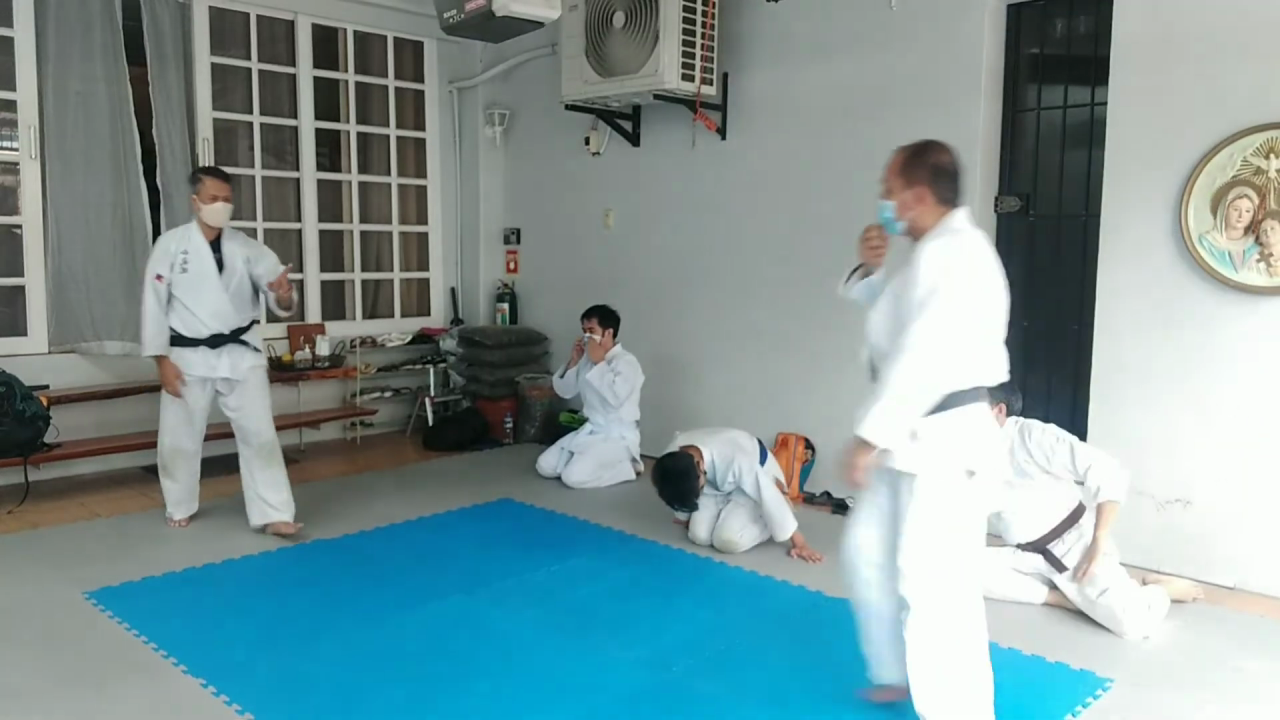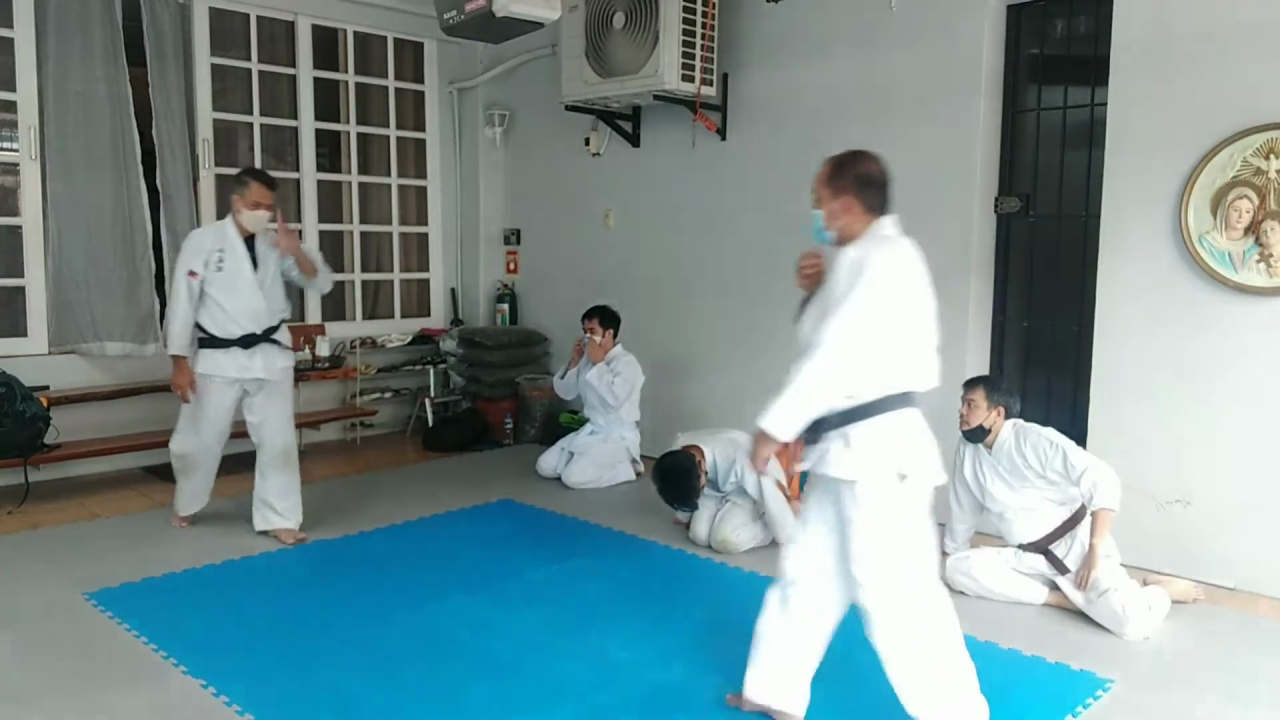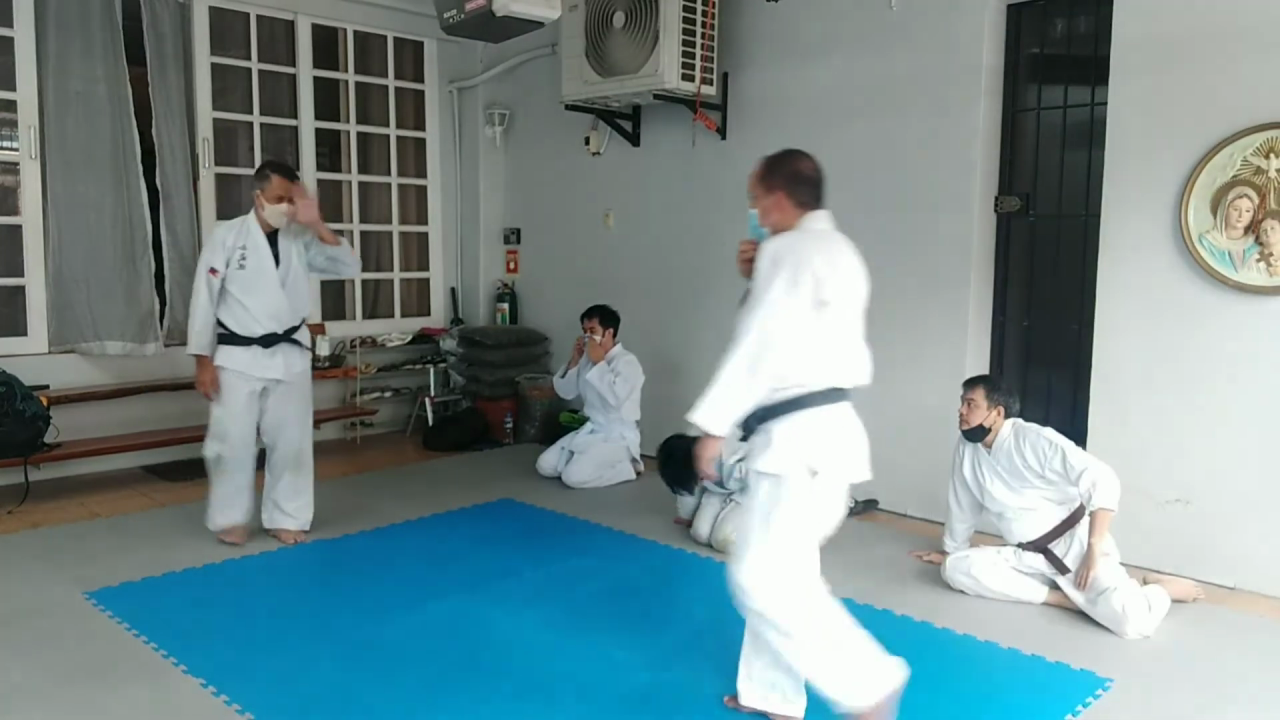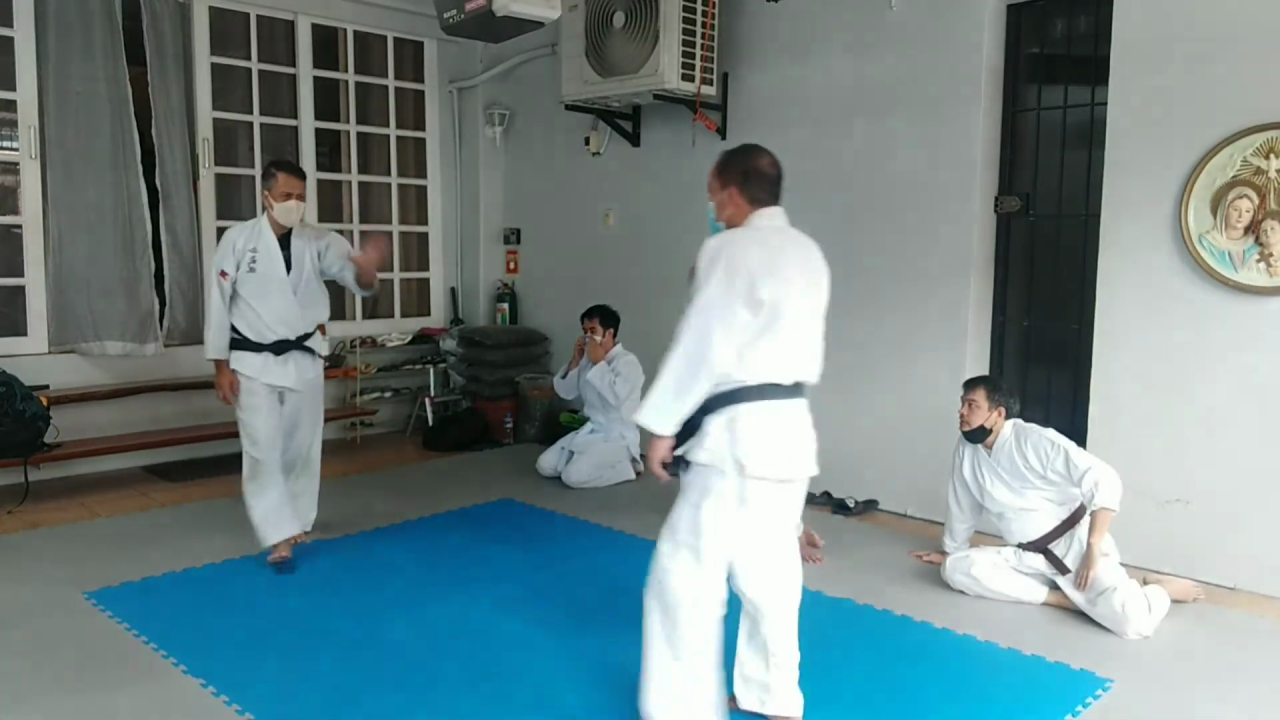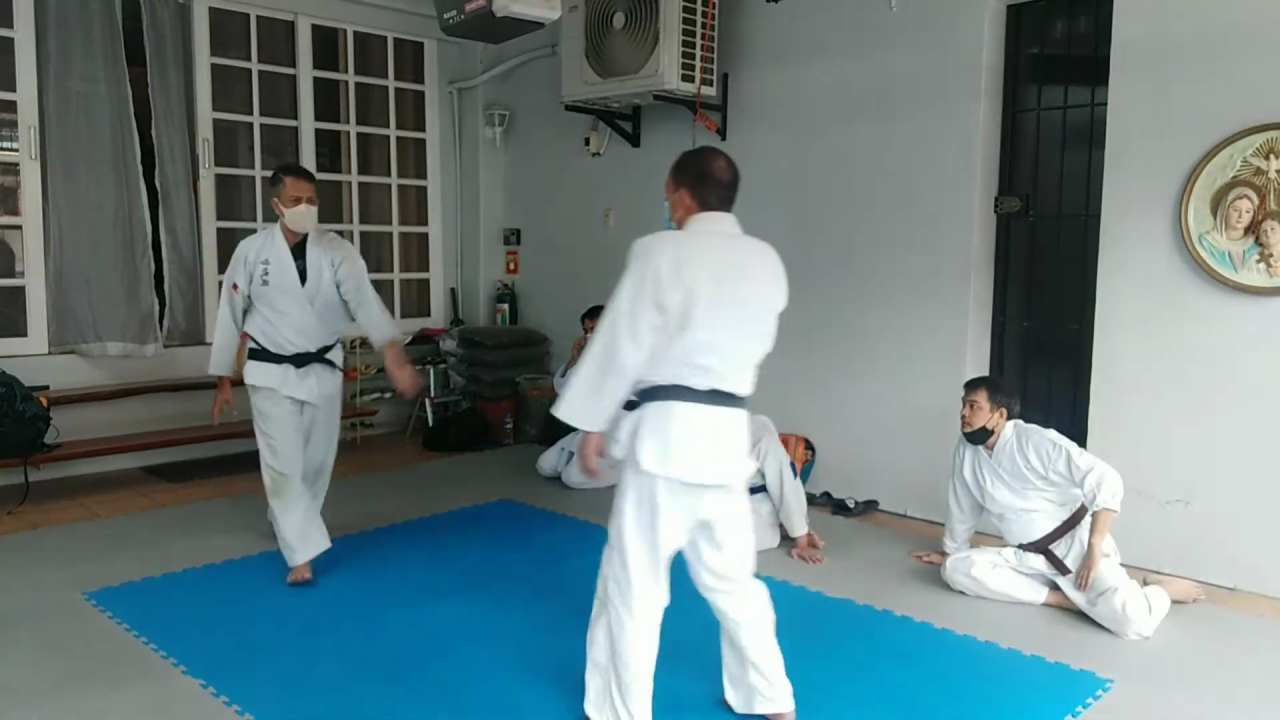
dt=0.2s
person 1, frame 1
left shoulder: (948, 253)
right shoulder: (940, 248)
left elbow: (921, 359)
right elbow: (898, 322)
left wrist: (871, 435)
right wrist: (872, 270)
left hip: (941, 440)
right hip: (916, 438)
left knee: (935, 584)
right knee: (869, 553)
right ankle: (900, 673)
person 1, frame 2
left shoulder: (870, 259)
right shoulder: (886, 254)
left elbow: (831, 356)
left wrist: (774, 429)
right wrist: (819, 287)
left hip: (877, 448)
right hip: (854, 444)
left knee: (893, 587)
right knee: (806, 569)
person 1, frame 3
left shoulder: (792, 252)
right shoulder: (837, 250)
left elbow: (757, 348)
left wrist: (713, 428)
right wrist: (758, 282)
left hip: (801, 438)
right hip: (826, 430)
left knee: (763, 575)
right knee: (784, 570)
person 1, frame 4
left shoulder: (731, 251)
right shoulder: (807, 253)
left elbow: (698, 347)
left wrist: (661, 427)
left hip: (739, 431)
right hip: (791, 426)
left knee: (683, 570)
right knee: (769, 573)
person 1, frame 5
left shoulder: (661, 253)
right shoulder: (766, 262)
left elbow: (618, 343)
left wrist: (590, 423)
left hip: (666, 429)
right hip: (728, 430)
left knee: (633, 577)
right knee: (730, 573)
person 2, frame 1
left shoulder: (247, 247)
right shoulder: (170, 244)
left elbow: (280, 303)
right elbow: (155, 304)
left wrist: (282, 293)
right wrist: (163, 360)
left hip: (241, 355)
right hip: (190, 357)
left knee: (259, 434)
right knee: (179, 438)
left ankle: (273, 514)
right ankle: (180, 506)
person 2, frame 2
left shoulder: (277, 243)
right shoulder: (203, 240)
left elbow: (320, 283)
right elbow: (182, 302)
left wrist: (298, 253)
right wrist: (180, 362)
left hip: (270, 355)
right hip: (218, 358)
left knee: (277, 441)
right knee: (199, 439)
left ankle: (278, 518)
right ankle: (189, 503)
person 2, frame 3
left shoulder: (301, 239)
right shoulder: (226, 236)
left elbow: (346, 265)
right elbow: (204, 300)
left wrist: (317, 226)
right wrist: (203, 361)
left hip: (290, 354)
right hip: (238, 357)
left knee: (292, 442)
right knee: (232, 442)
left ankle: (285, 518)
right ankle: (230, 517)
person 2, frame 4
left shoulder: (319, 241)
right shoulder: (238, 239)
left elbow: (347, 271)
right elbow: (218, 303)
left wrist: (367, 267)
right wrist: (221, 364)
left hip: (304, 360)
right hip: (253, 361)
left knee: (301, 450)
right knee: (263, 450)
left ankle: (287, 521)
right ankle: (278, 534)
person 2, frame 5
left shoulder: (339, 250)
right shoulder: (252, 251)
left elbow: (365, 303)
right elbow: (230, 316)
left wrist: (394, 354)
right wrist: (224, 381)
left hip: (322, 369)
right hip: (272, 373)
left knee: (317, 461)
right knee: (284, 463)
left ankle: (294, 526)
right ankle: (302, 553)
person 3, frame 1
left shoulder: (1036, 437)
left elbow: (1111, 475)
left wrist: (1098, 544)
left hip: (1073, 545)
right hip: (1029, 556)
left knee: (1130, 621)
left ankle: (1161, 589)
right ankle: (1057, 595)
person 3, frame 2
left shoulder: (1035, 440)
right shoulder: (967, 450)
left elbow: (1103, 481)
right elbow: (963, 507)
left wrist: (1095, 551)
right wrist: (953, 551)
left hip: (1077, 547)
right hip: (1029, 557)
left knee: (1131, 622)
right knee: (957, 569)
left ankle: (1160, 590)
right ankle: (1058, 596)
person 3, frame 3
left shoulder: (1034, 440)
right shoulder: (967, 449)
left elbow: (1102, 481)
right elbow: (962, 507)
left wrist: (1094, 549)
right wrist: (951, 550)
left hip: (1075, 544)
right hip: (1029, 556)
left knee: (1131, 621)
right knee: (956, 568)
left ankle: (1159, 588)
right ankle: (1060, 596)
person 3, frame 4
left shoulder: (1035, 441)
right shoulder: (966, 450)
left elbow: (1105, 481)
right elbow: (962, 507)
left wrist: (1094, 549)
right wrist: (950, 550)
left hip: (1075, 544)
right hip: (1030, 555)
left knee: (1131, 621)
right knee: (956, 568)
left ankle: (1160, 588)
right ankle: (1064, 597)
person 3, frame 5
left shoulder: (1037, 442)
right shoulder: (967, 450)
left elbow: (1107, 482)
right elbow: (963, 508)
left wrist: (1095, 549)
right wrist: (950, 551)
left hip: (1076, 544)
right hip: (1030, 556)
left knee: (1131, 621)
right knee: (957, 568)
left ankle: (1160, 588)
right ankle: (1064, 597)
